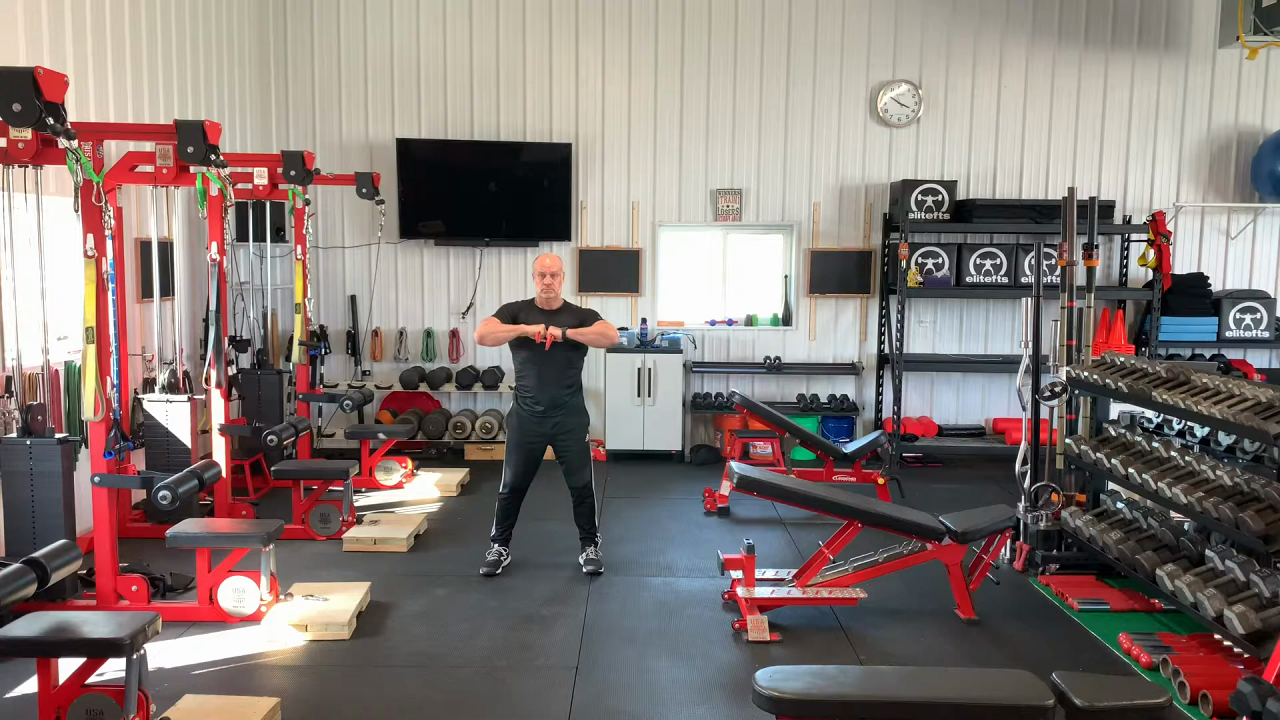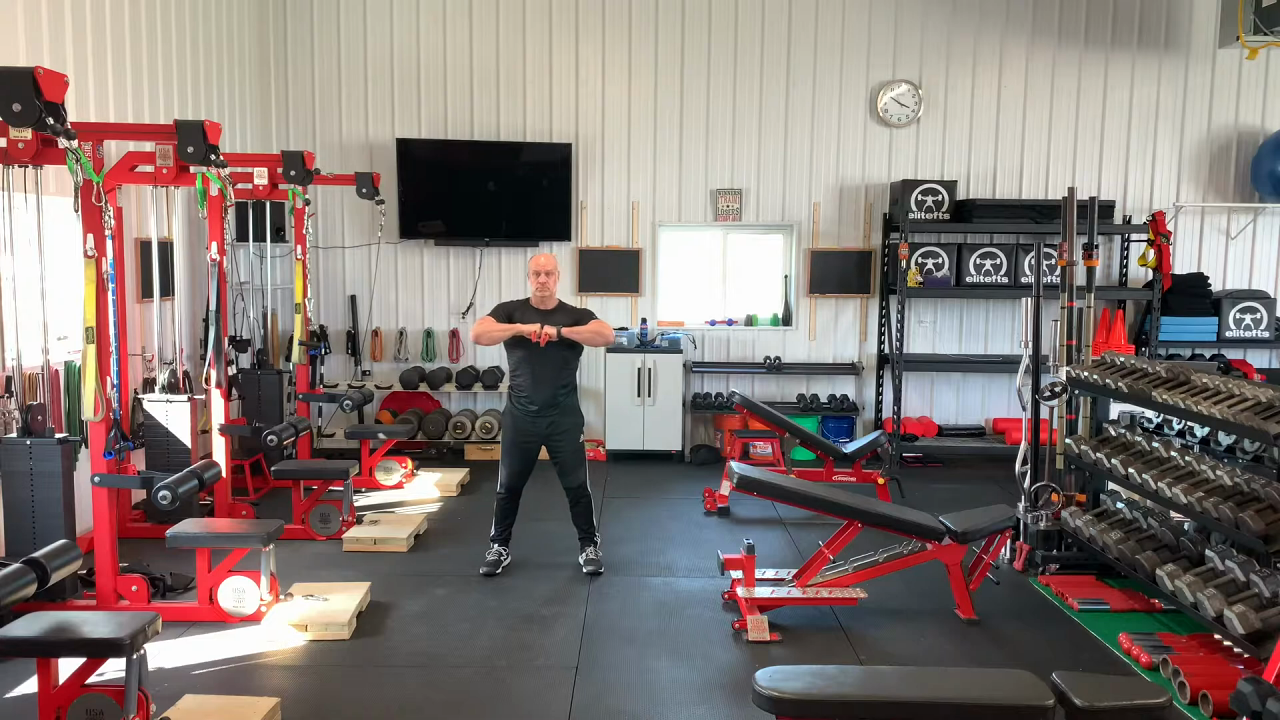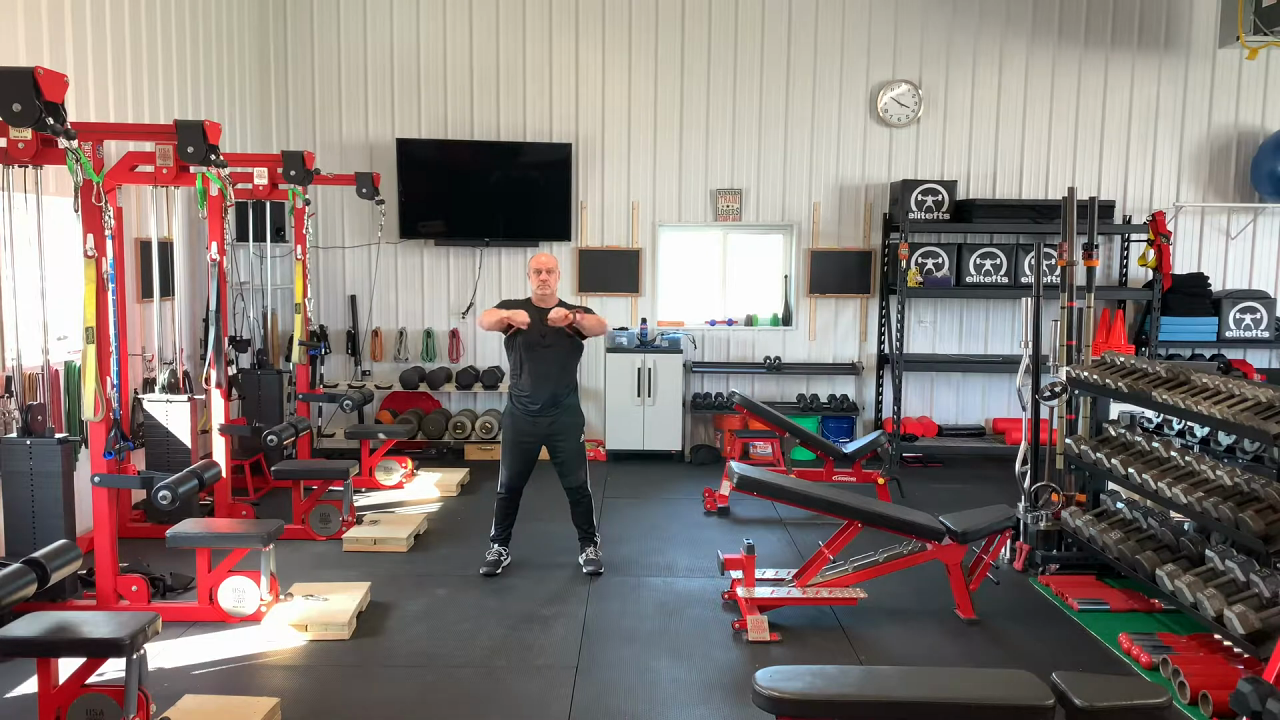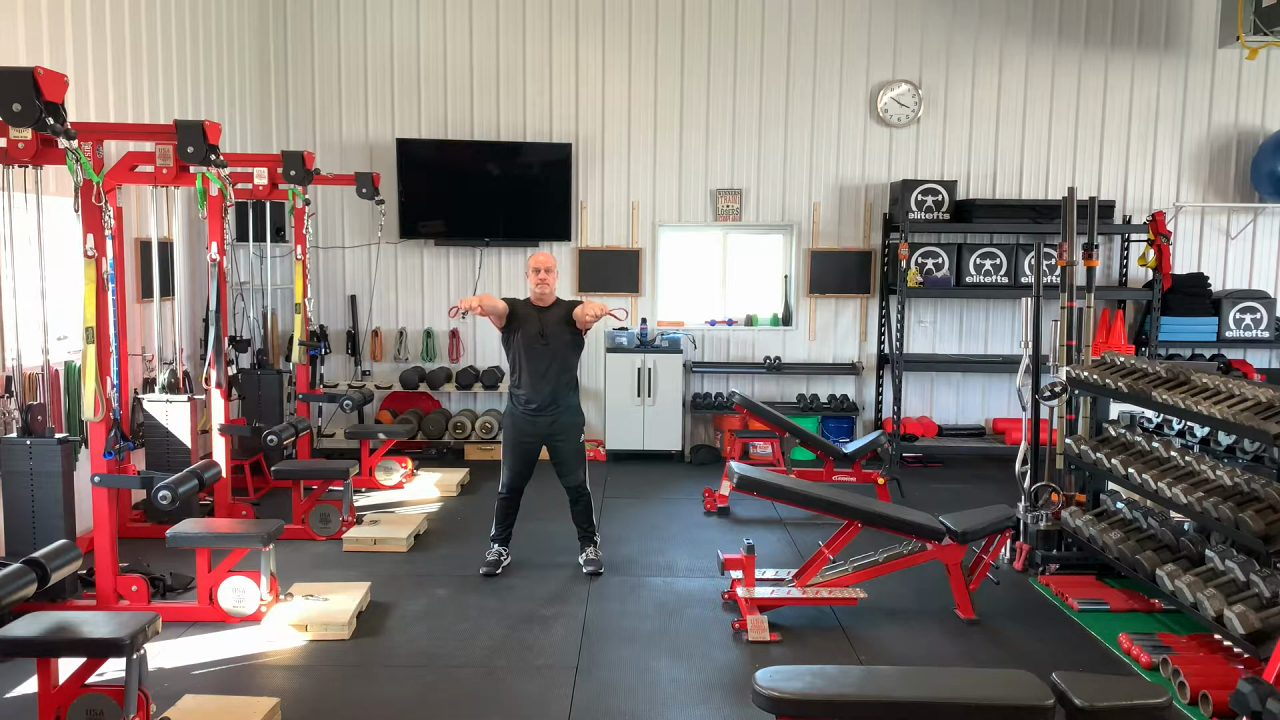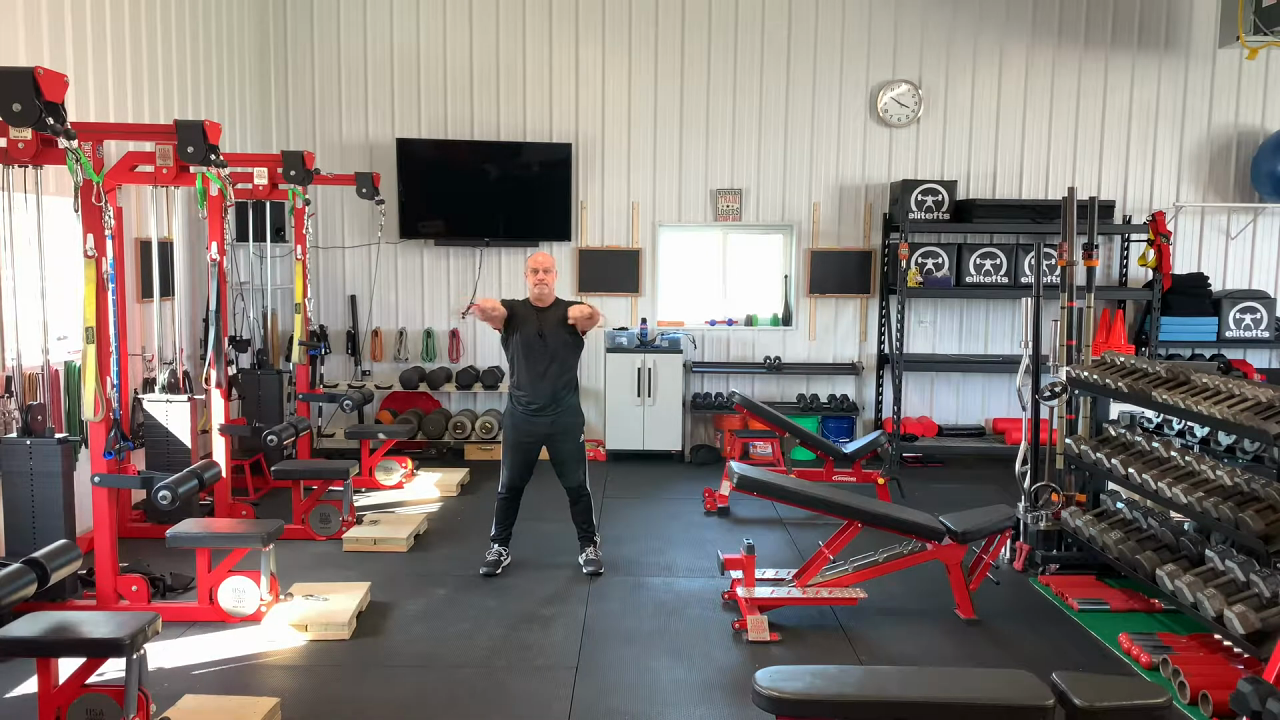
dt=0.4s
person 1, frame 1
left shoulder: (581, 315)
right shoulder: (516, 311)
left elbow: (611, 336)
right elbow: (481, 335)
left wrist: (565, 333)
right wrist: (526, 329)
left hip: (570, 418)
right hip: (526, 417)
left knee: (581, 486)
right knee: (512, 486)
left ankle: (589, 546)
right ankle: (499, 547)
person 1, frame 2
left shoulder: (576, 315)
right shoulder: (511, 311)
left elbow: (607, 336)
right elbow: (477, 334)
left wrist: (558, 331)
right wrist: (522, 328)
left hip: (564, 418)
right hip: (520, 417)
left knee: (577, 486)
right knee: (509, 486)
left ankle: (589, 547)
right ankle: (499, 547)
person 1, frame 3
left shoulder: (575, 312)
right shoulder: (513, 308)
left elbow: (600, 327)
right elbow: (484, 321)
left wrist: (570, 317)
right wrist: (507, 317)
left hip: (565, 417)
right hip: (521, 416)
left knee: (577, 486)
right knee: (509, 486)
left ankle: (589, 546)
right ankle: (499, 547)
person 1, frame 4
left shoulder: (570, 310)
right shoulder: (514, 310)
left elbow: (586, 312)
right elbow: (494, 305)
left wrist: (594, 310)
right wrist: (477, 302)
left hip: (565, 417)
right hip: (521, 417)
left knee: (577, 486)
right knee: (510, 486)
left ankle: (589, 547)
right ankle: (499, 547)
person 1, frame 5
left shoulder: (570, 310)
right shoulder: (512, 310)
left elbow: (591, 317)
right elbow: (491, 314)
left wrist: (584, 313)
right wrist: (484, 306)
left hip: (565, 417)
right hip: (521, 417)
left knee: (577, 486)
right knee: (510, 486)
left ankle: (589, 547)
right ankle: (499, 547)
